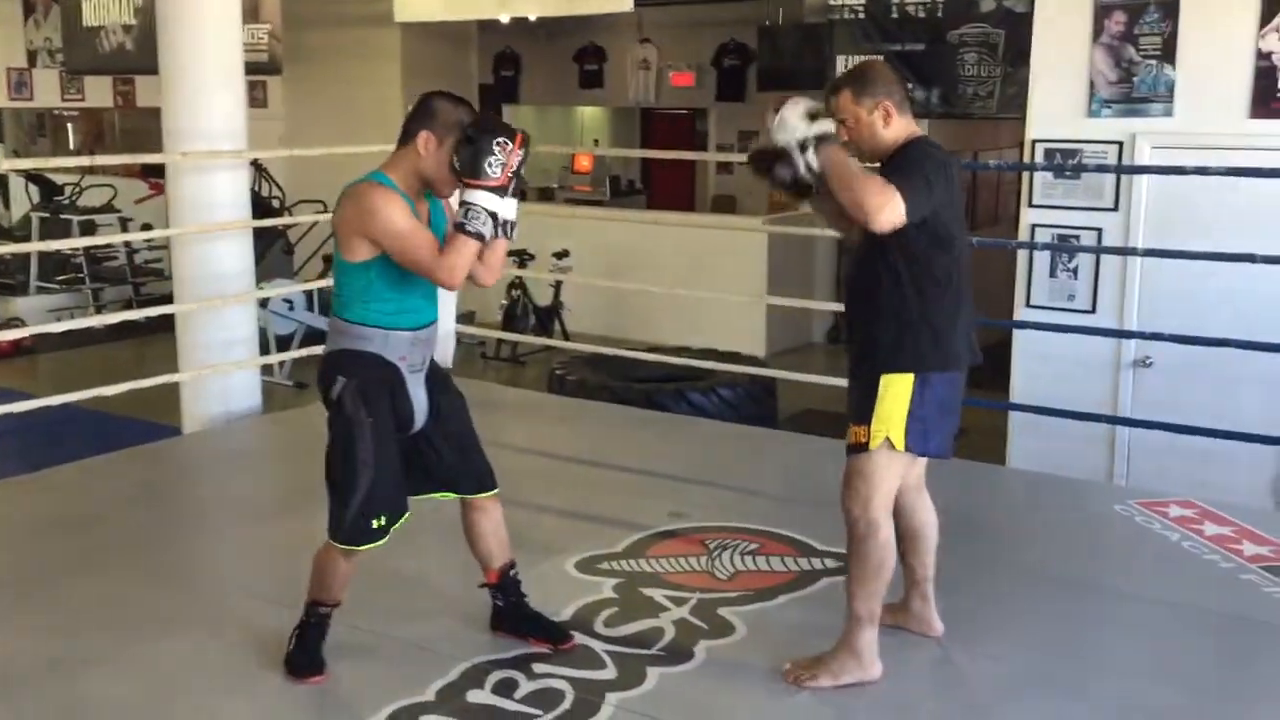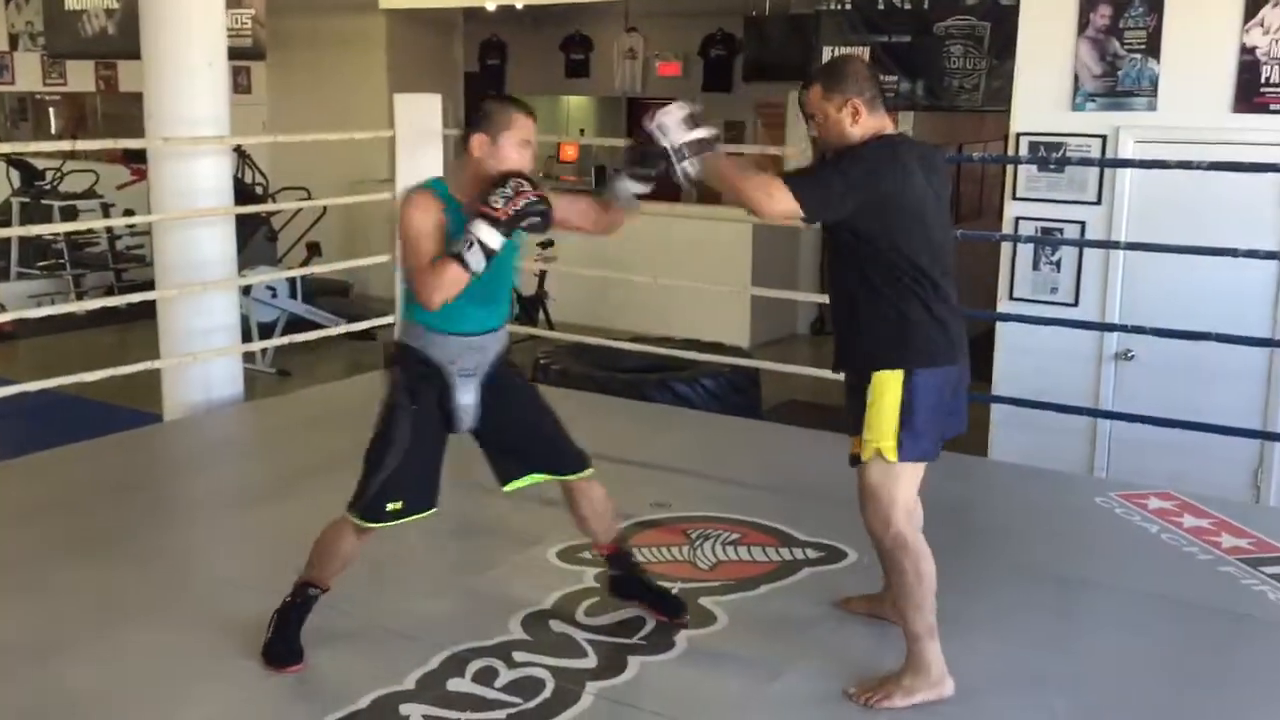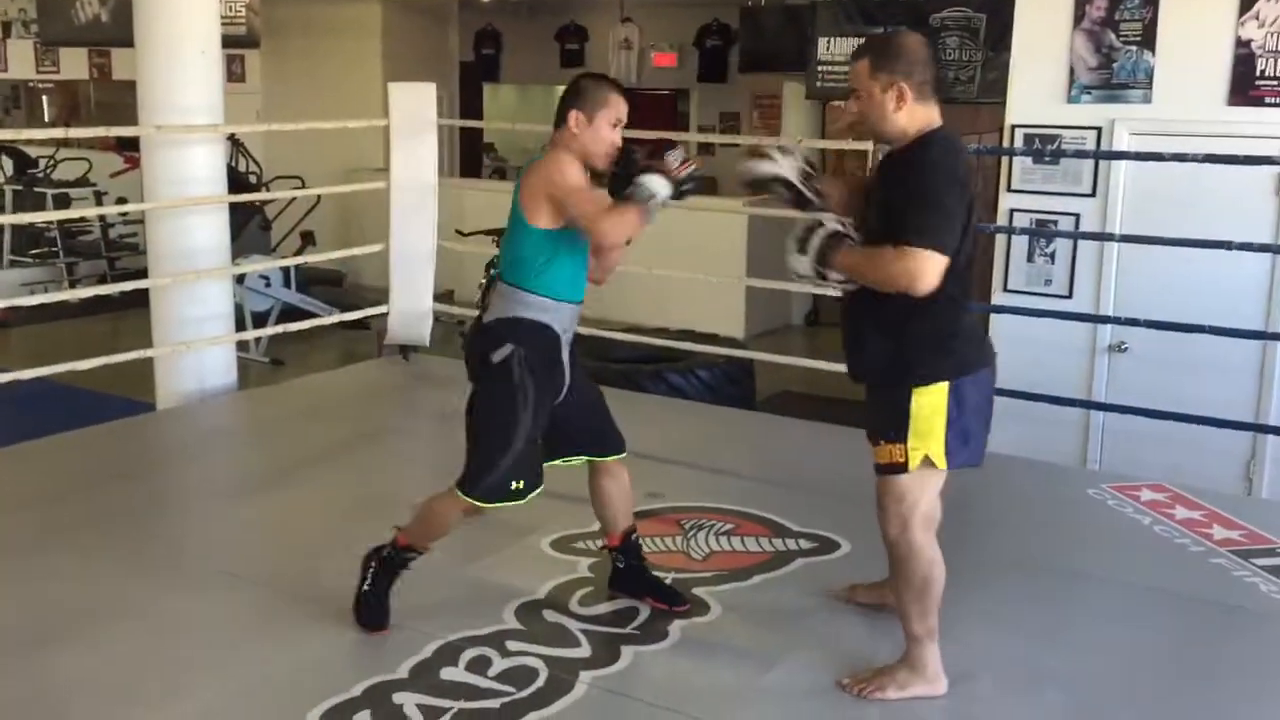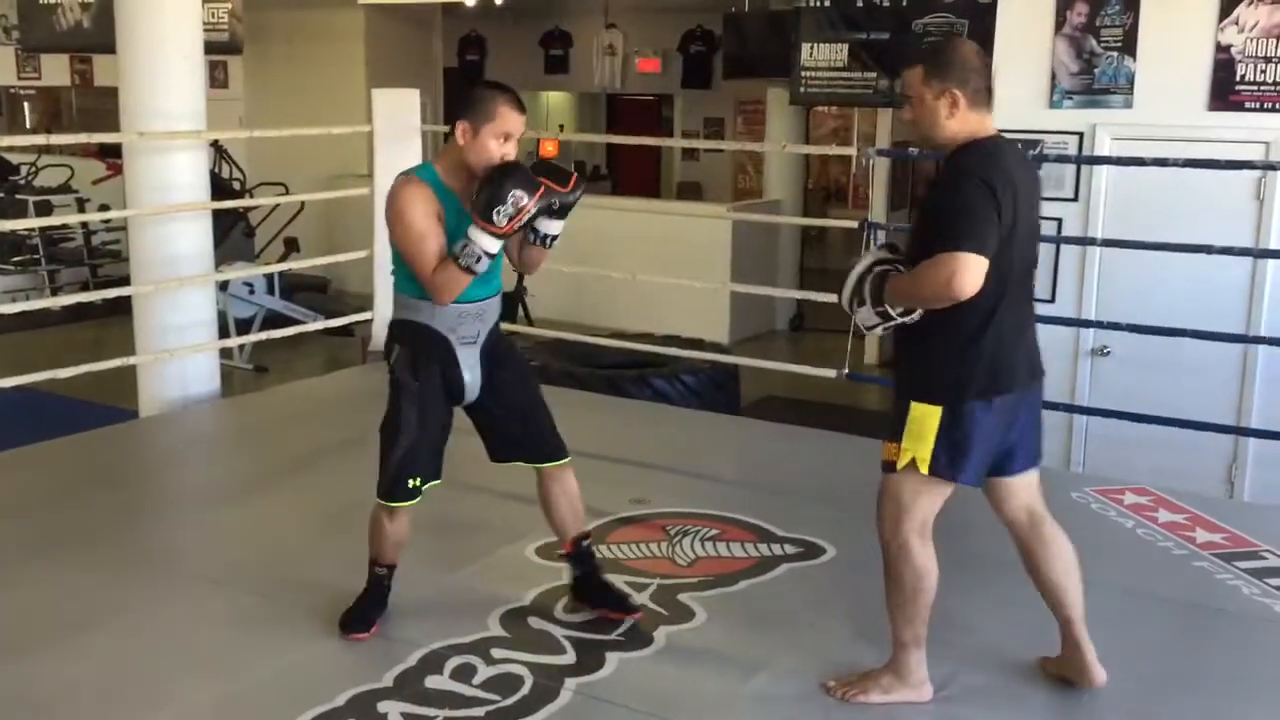
dt=0.4s
person 1, frame 1
left shoulder: (925, 164)
right shoulder: (905, 165)
left elbow: (880, 214)
right elbow: (856, 217)
left wrist: (824, 146)
right wrist: (806, 175)
left hip: (909, 364)
right hip: (913, 355)
left knee: (866, 503)
right knee: (904, 487)
left ankle: (856, 649)
right ankle: (920, 607)
person 1, frame 2
left shoulder: (872, 164)
right shoulder: (922, 160)
left elbow: (772, 202)
left wrist: (699, 150)
left hip: (900, 364)
right hip: (921, 355)
left knee: (888, 514)
right knee: (892, 491)
left ankle: (927, 668)
right ankle: (898, 595)
person 1, frame 3
left shoulder: (935, 165)
right shoulder: (913, 155)
left elbow: (915, 273)
right elbow: (873, 218)
left wrist: (830, 252)
right wrist: (801, 183)
left hip: (928, 368)
right hip: (917, 360)
left knee: (901, 514)
right knee: (914, 495)
left ankle: (921, 665)
right ankle: (909, 592)
person 1, frame 4
left shoulder: (969, 173)
right shoulder: (1011, 163)
left elbow: (957, 278)
left wrist: (885, 288)
right wrist: (907, 277)
left hip: (957, 386)
right hip: (1011, 373)
left knee: (901, 521)
right knee: (1026, 515)
left ankle: (907, 672)
right ankle: (1080, 655)
person 2, frame 1
left shoulder: (432, 202)
right shoulder: (371, 201)
left elbow: (488, 275)
right elbow: (449, 272)
left wrist: (504, 190)
right wrist: (485, 188)
left hip: (420, 368)
right hip: (365, 374)
left knee: (479, 489)
right knee: (357, 529)
left ankle: (509, 606)
right ankle: (311, 628)
person 2, frame 2
left shoulder: (523, 199)
right shoulder: (424, 205)
left elbow: (603, 220)
right elbow: (431, 293)
left wrist: (634, 175)
right wrist: (489, 224)
left hip: (490, 368)
right hip: (428, 374)
left knee: (577, 473)
right knee: (372, 512)
left ankle: (626, 576)
right ankle: (293, 615)
person 2, frame 3
left shoulder: (573, 180)
right shoulder: (559, 169)
left elbow: (598, 270)
right elbow: (615, 230)
left wrist: (638, 192)
right wrist: (662, 181)
left hip: (551, 343)
right hip: (515, 344)
left knee: (608, 455)
right knee: (484, 489)
left ankle: (628, 568)
right ankle: (385, 563)
person 2, frame 4
left shoulder: (497, 181)
right shoulder: (413, 192)
left elbow: (526, 264)
right elbow: (440, 289)
left wrist: (548, 213)
right wrist: (490, 225)
left hip: (486, 340)
right hip: (425, 345)
left knee: (552, 457)
right knee: (399, 487)
left ankle: (586, 577)
right ankle: (377, 588)
